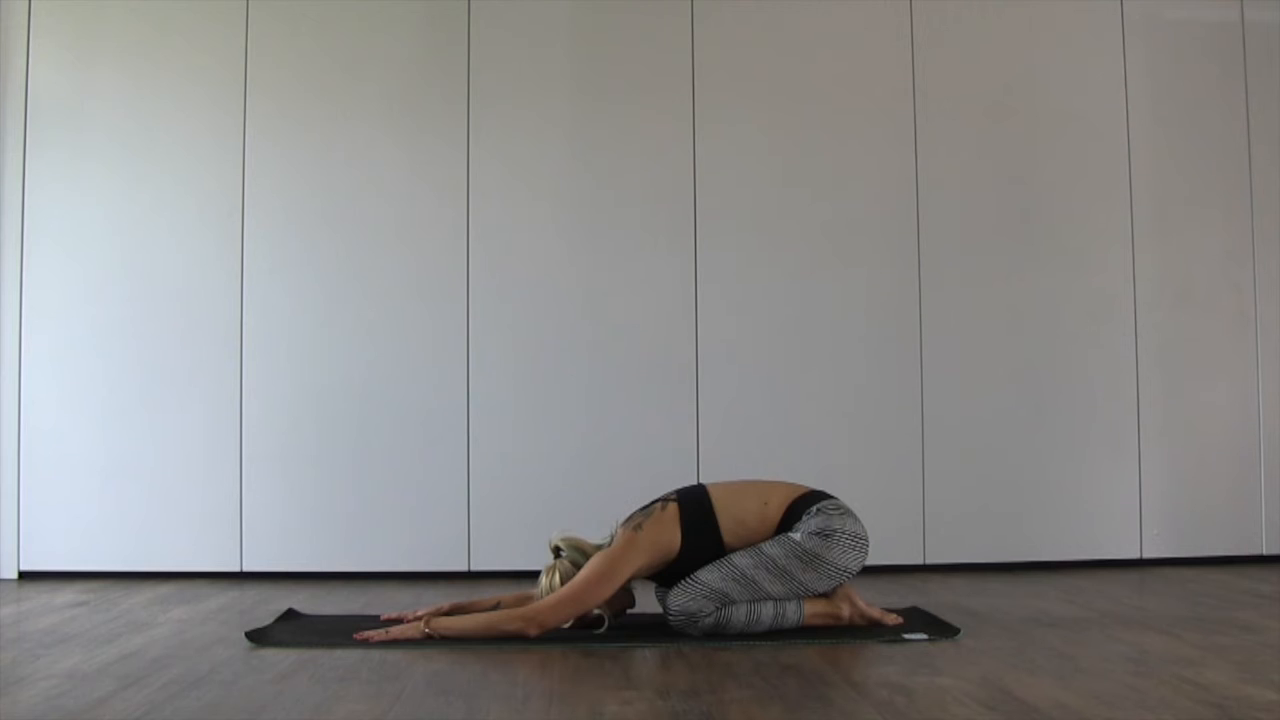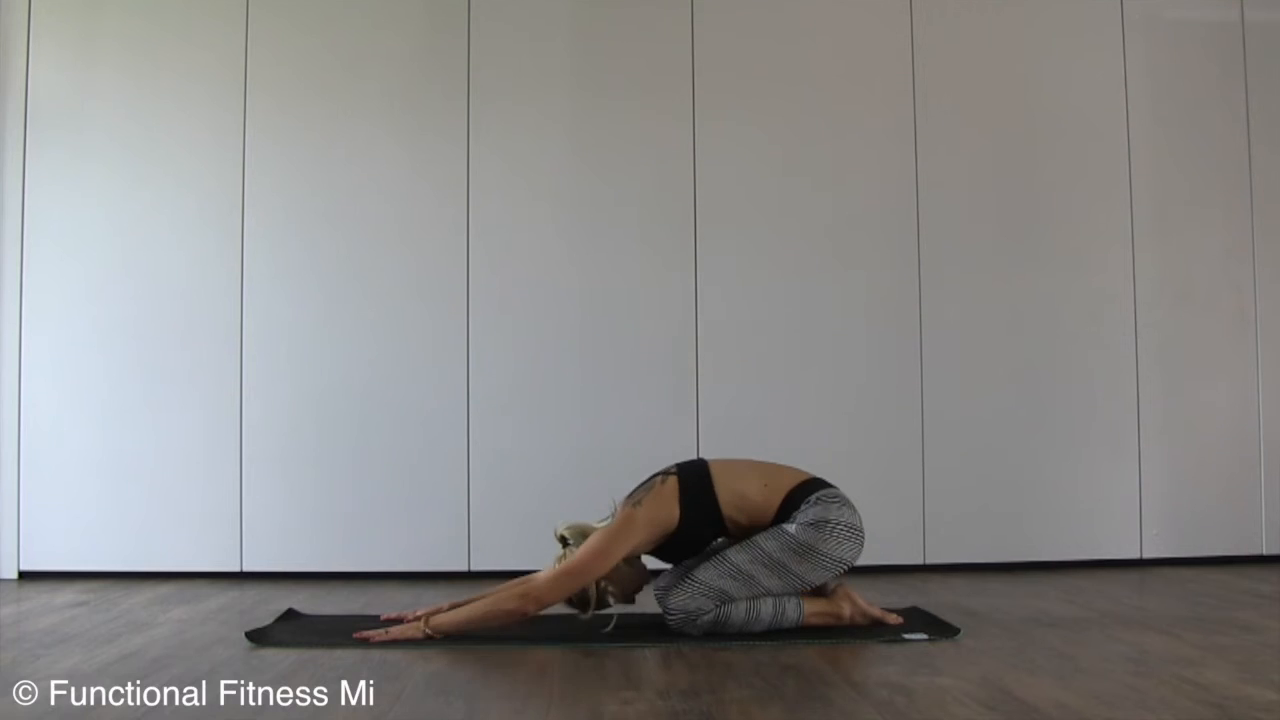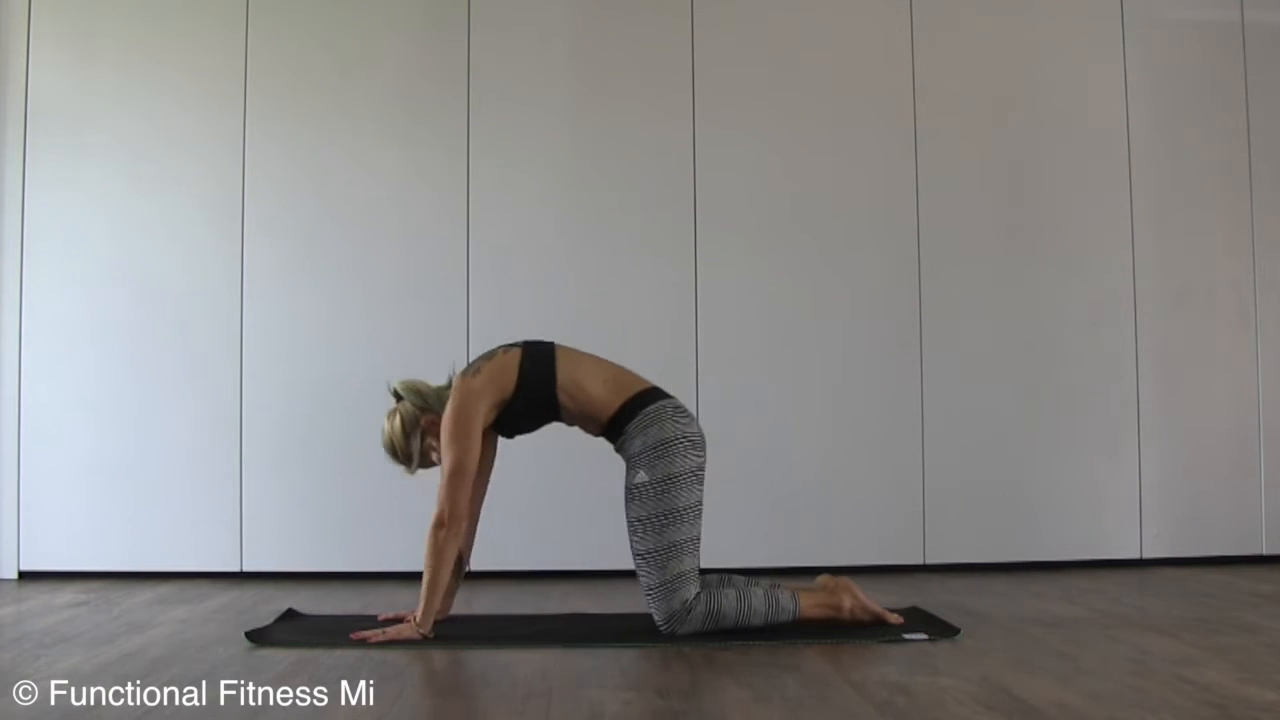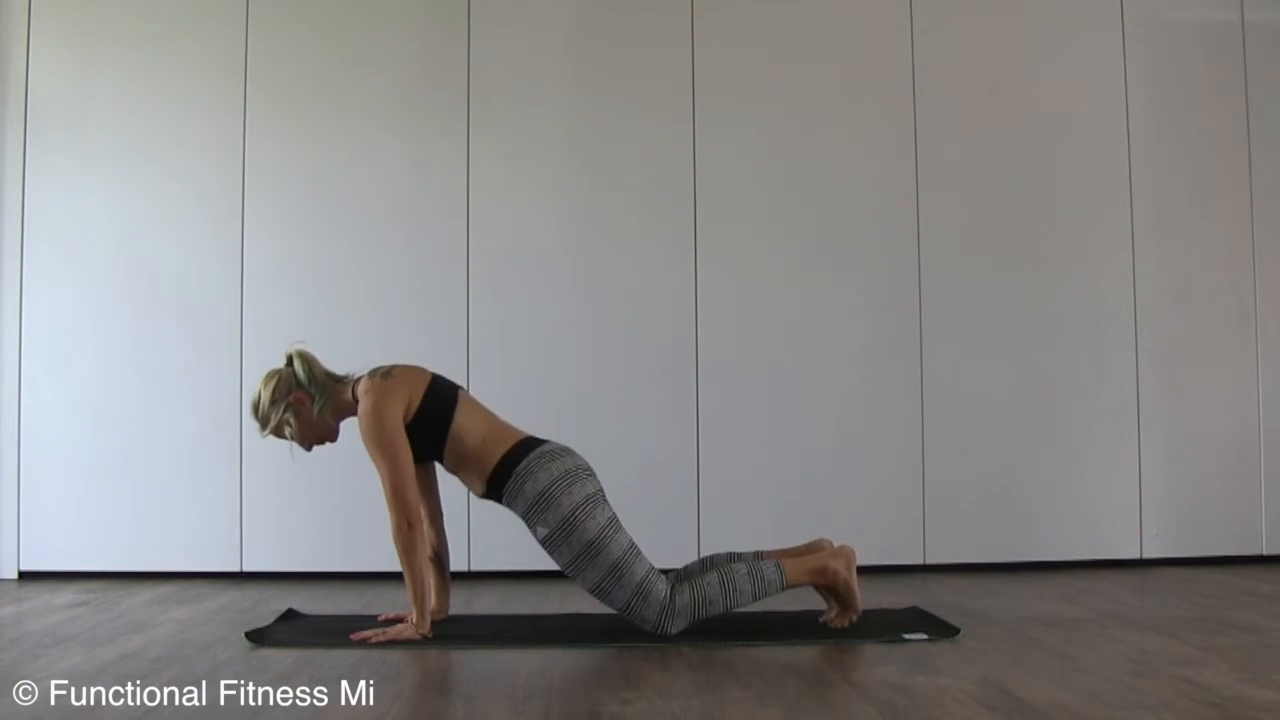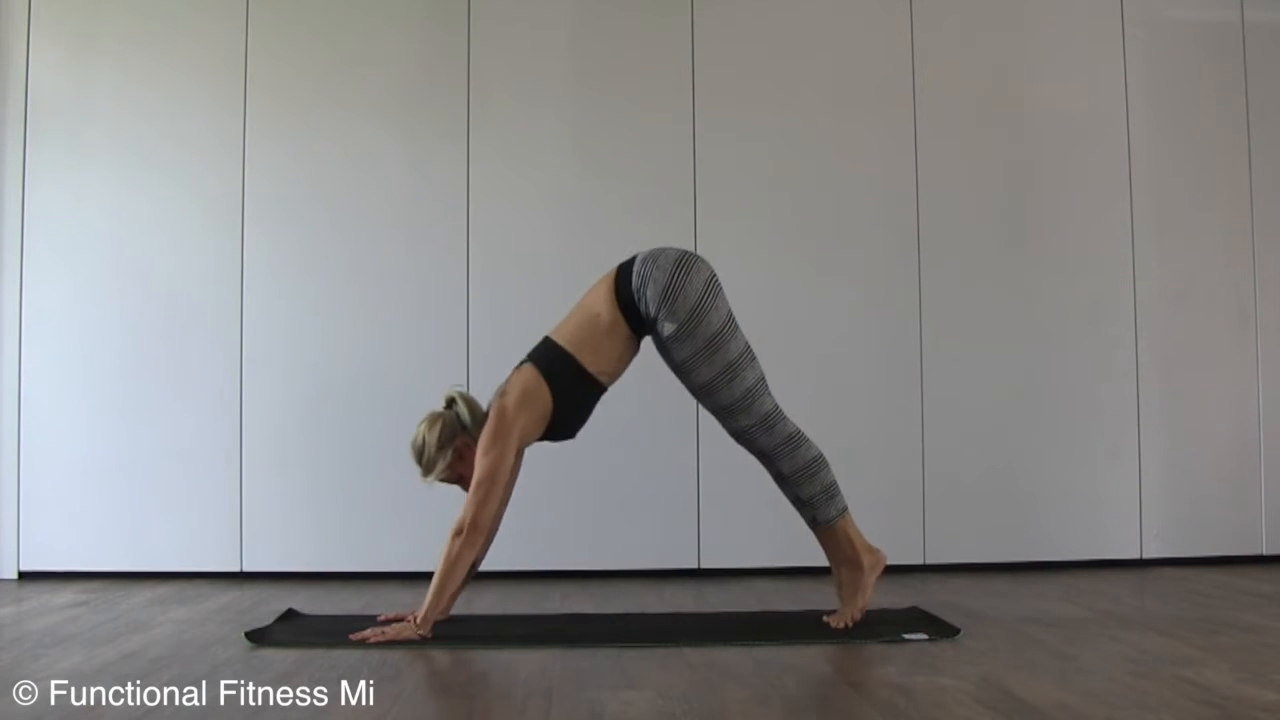
dt=1s
person 1, frame 1
left shoulder: (626, 553)
right shoulder: (631, 544)
left elbow: (531, 620)
right elbow: (539, 596)
left wrist: (427, 629)
right wrist: (447, 607)
left hip: (828, 531)
right hip: (812, 527)
left knee: (688, 608)
right knee: (676, 592)
left ankle: (830, 608)
right ankle: (824, 594)
person 1, frame 2
left shoulder: (629, 528)
right shoulder: (633, 524)
left elbow: (529, 600)
right elbow: (539, 582)
left wrist: (428, 627)
right wrist: (443, 607)
left hip: (825, 522)
right hip: (808, 520)
left knee: (686, 607)
right knee: (673, 590)
left ankle: (829, 609)
right ankle: (818, 591)
person 1, frame 3
left shoulder: (463, 403)
right shoulder: (482, 407)
left elbow: (450, 520)
right elbow: (465, 520)
left wrist: (422, 622)
right wrist: (435, 607)
left hip: (657, 437)
right hip: (659, 434)
left knee: (676, 612)
right knee: (674, 591)
left ankle: (829, 603)
right ankle: (816, 592)
person 1, frame 4
left shoulder: (373, 401)
right shoulder: (394, 402)
left elbow: (408, 520)
right elbow: (428, 515)
left wrist: (419, 618)
right wrist: (437, 603)
left hip: (545, 487)
right hip: (553, 475)
left knee: (664, 611)
right knee: (660, 595)
left ankle: (821, 566)
right ankle: (808, 558)
person 1, frame 5
left shoulder: (508, 421)
right shoulder: (504, 422)
left elbow: (469, 529)
right elbow: (481, 526)
left wrist: (422, 622)
right wrist: (435, 606)
left hip: (667, 285)
right hip: (657, 294)
left knee: (760, 424)
right knee: (755, 430)
left ankle: (856, 553)
right ankle: (847, 556)
